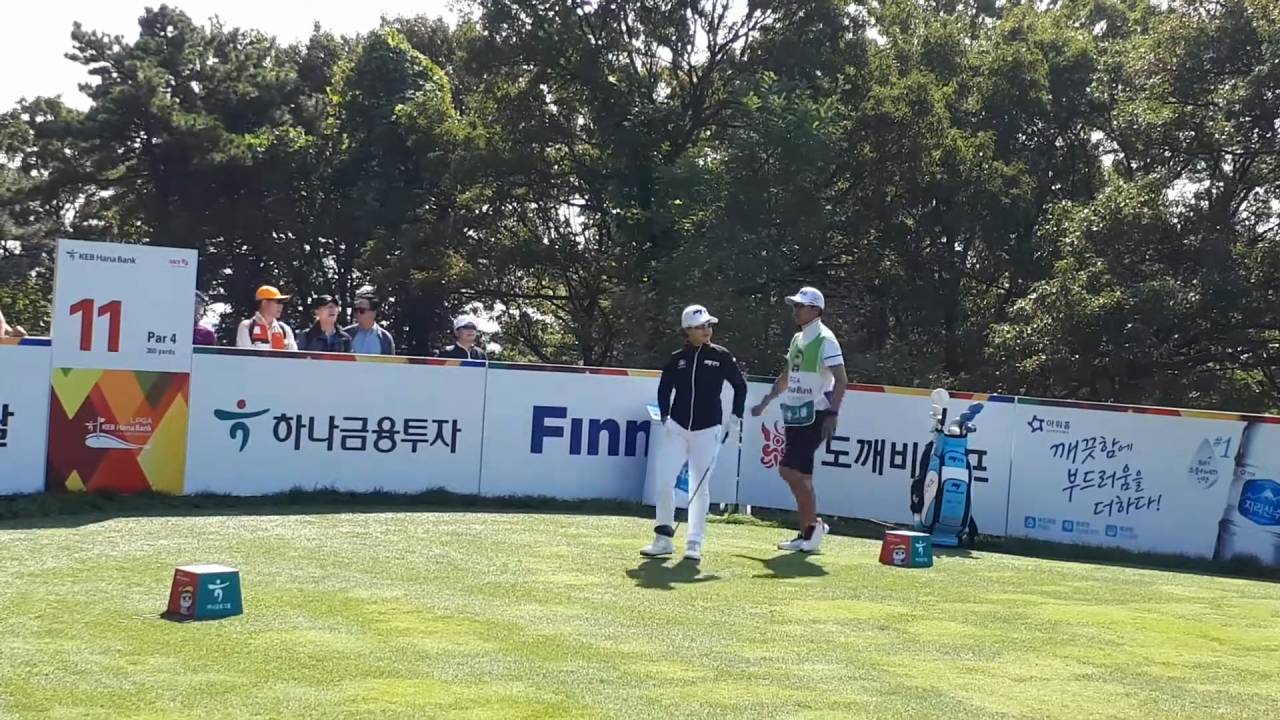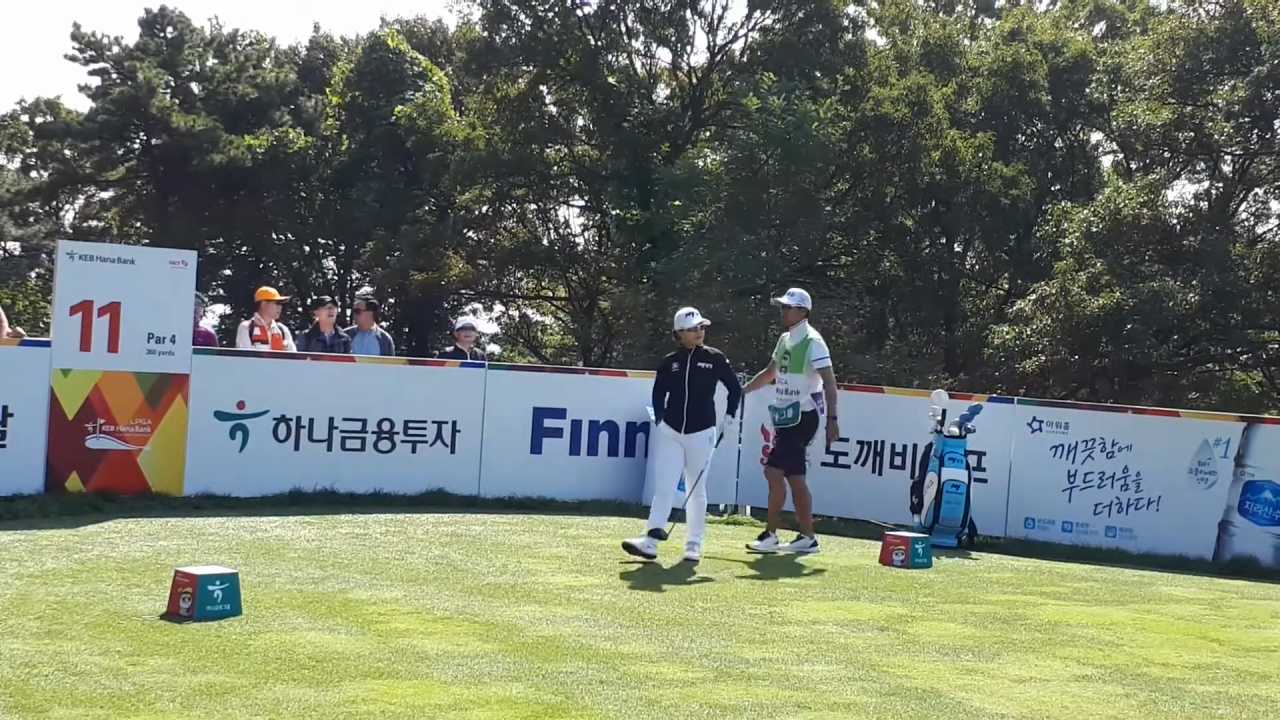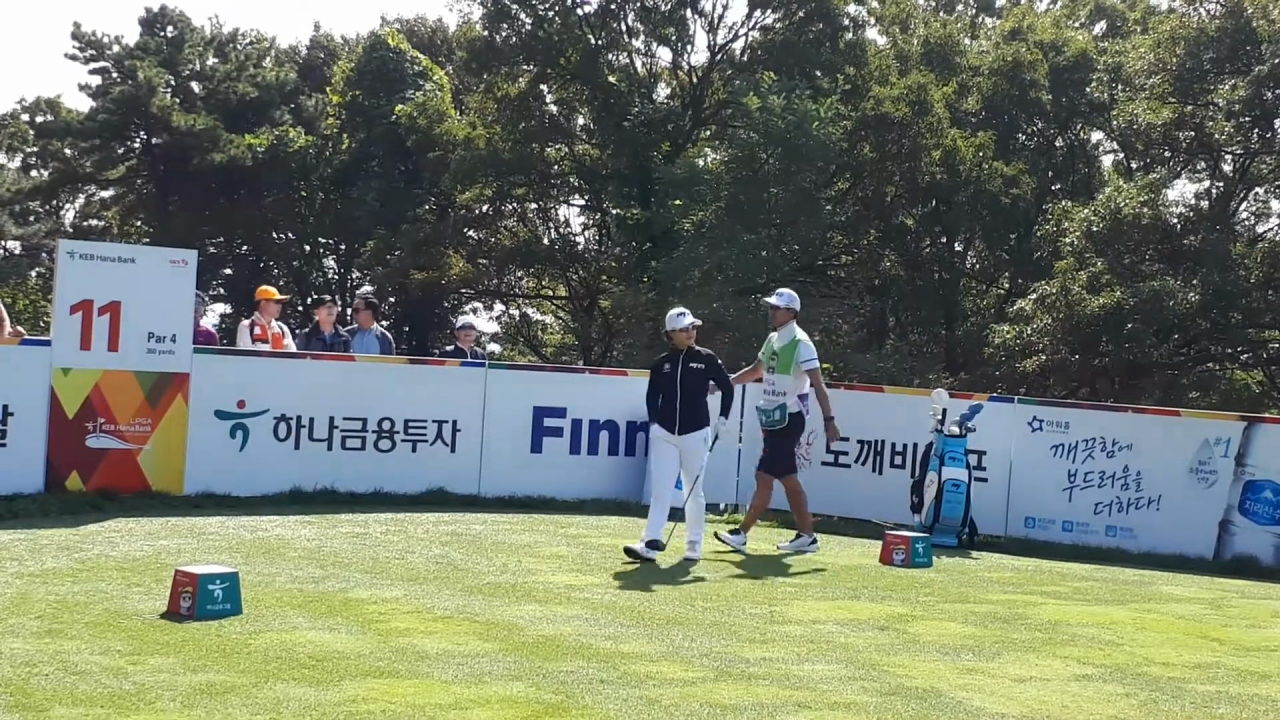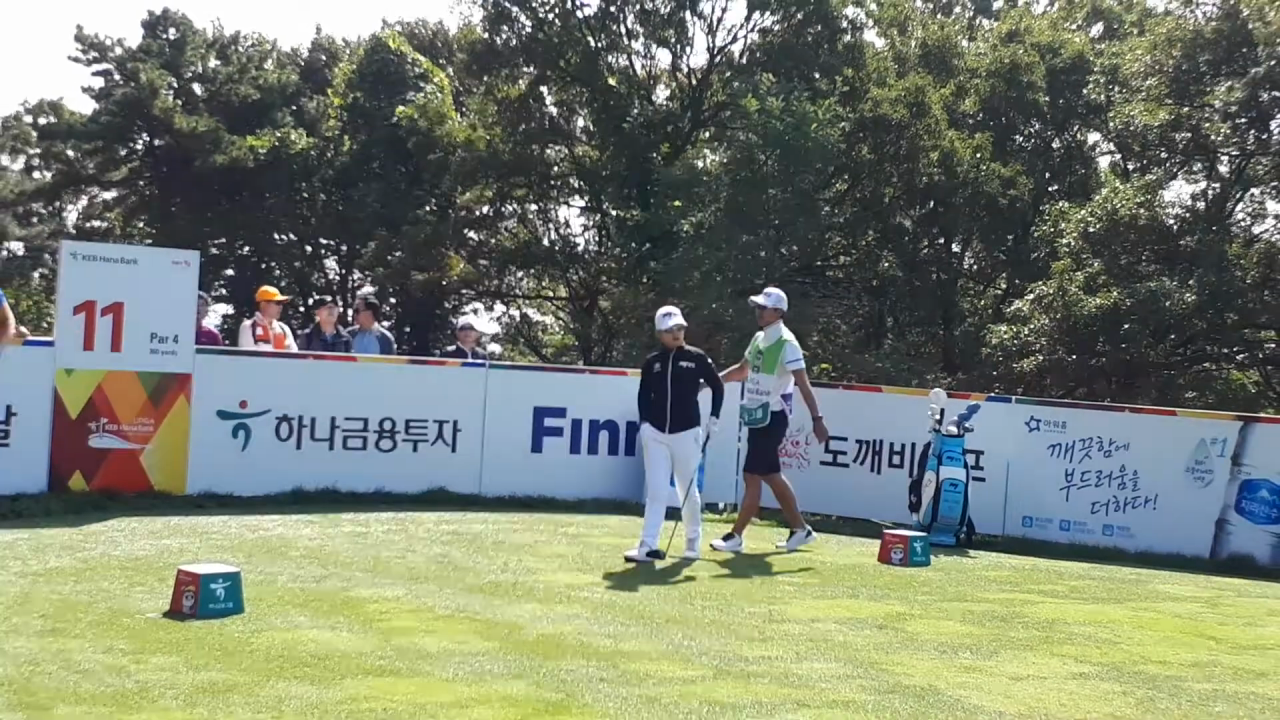
dt=0.1s
person 1, frame 1
left shoulder: (825, 340)
right shoulder: (798, 339)
left elbow: (840, 380)
left wrist: (832, 415)
right wrist: (766, 400)
left hip: (815, 416)
right hip: (796, 417)
left knee: (790, 471)
right knee: (800, 476)
left ankle: (814, 525)
right ankle: (807, 534)
person 1, frame 2
left shoulder: (812, 342)
right shoulder: (785, 339)
left elbow: (829, 383)
right elbow: (770, 373)
left wrist: (832, 418)
right wrist: (740, 392)
left hip: (802, 417)
right hip: (785, 418)
left knee: (774, 472)
right knee: (795, 477)
left ankle: (770, 534)
right ankle: (807, 537)
person 1, frame 3
left shoulder: (800, 343)
right shoulder: (772, 340)
left elbow: (818, 383)
right elbow: (755, 370)
left wrist: (828, 419)
left hip: (788, 419)
right hip: (773, 419)
left knee: (764, 476)
right knee: (787, 478)
left ankle: (740, 534)
right ankle: (806, 536)
person 1, frame 4
left shoulder: (786, 343)
right shoulder: (759, 338)
left elbow: (803, 383)
right elbow: (743, 369)
left wrist: (816, 419)
left hip: (772, 418)
right hip: (758, 418)
left knee: (752, 476)
right knee: (772, 477)
left ankle: (735, 536)
right ankle: (800, 529)
person 2, frame 1
left shoulder: (722, 356)
right shoulder: (677, 359)
left elbow: (740, 387)
right elbow: (664, 388)
left wrist: (736, 417)
right wrist: (665, 417)
left hip: (708, 430)
right hip: (676, 427)
left knee: (700, 487)
right knee: (663, 482)
left ankle: (695, 543)
right ankle: (663, 538)
person 2, frame 2
left shoulder: (715, 358)
right shoulder: (670, 361)
left elbow: (735, 388)
right elbow: (659, 392)
left wrist: (729, 417)
right wrist: (659, 420)
left hip: (701, 432)
right hip: (670, 431)
left knee: (696, 490)
right knee: (663, 486)
left ankle: (694, 544)
right ankle: (651, 541)
person 2, frame 3
left shoulder: (707, 359)
right shoulder: (661, 363)
left elbow: (727, 388)
right elbow: (652, 395)
left wrist: (722, 418)
right wrist: (653, 422)
left hip: (695, 433)
right hip: (663, 433)
left knee: (693, 489)
right knee: (660, 490)
left ankle: (694, 544)
right ankle: (650, 543)
person 2, frame 4
left shoulder: (696, 358)
right shoulder: (652, 362)
left elbow: (718, 387)
right elbow: (644, 394)
left wrist: (714, 418)
right wrist: (644, 422)
left hip: (687, 432)
right hip: (655, 433)
left knee: (687, 490)
right knee: (656, 490)
left ankle: (693, 541)
right ankle: (648, 546)
